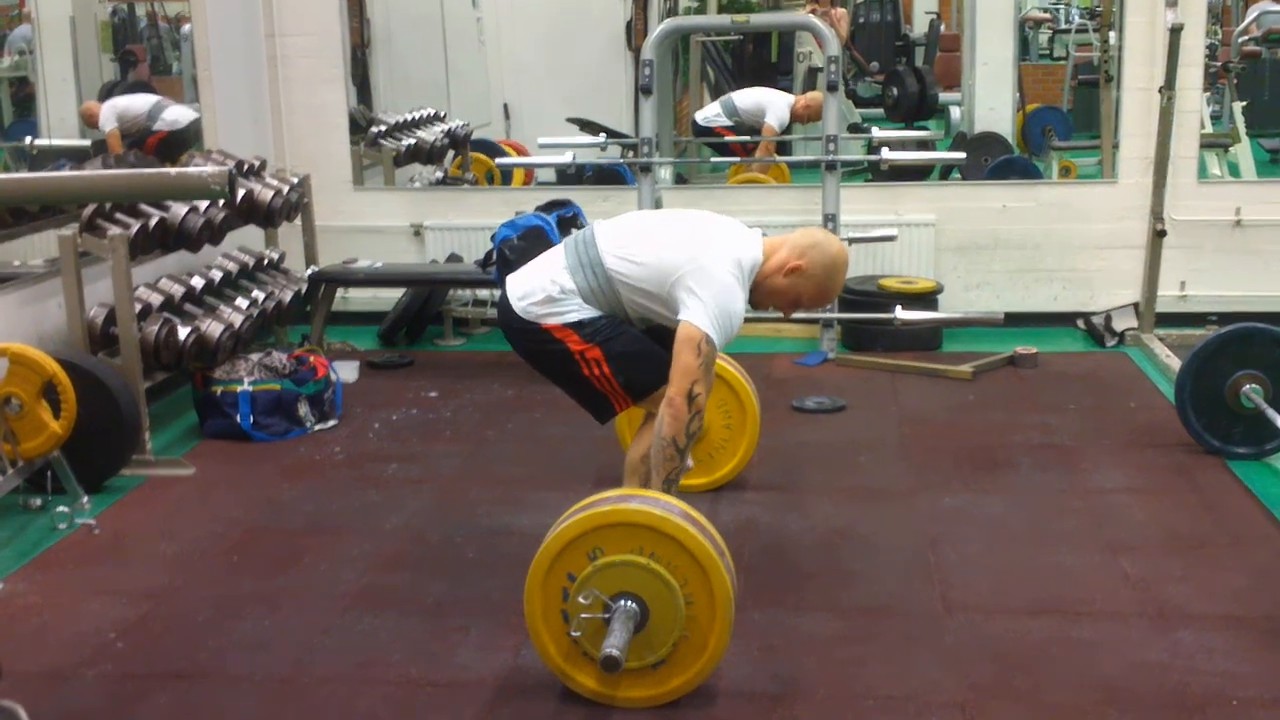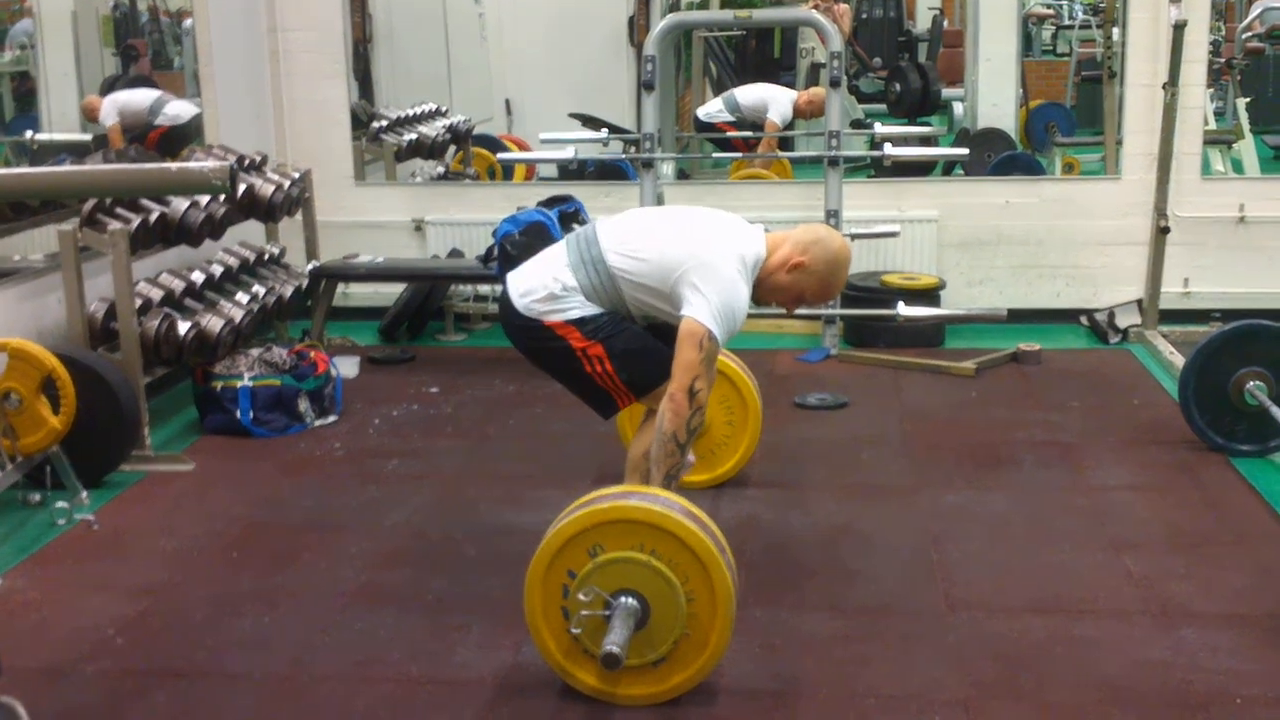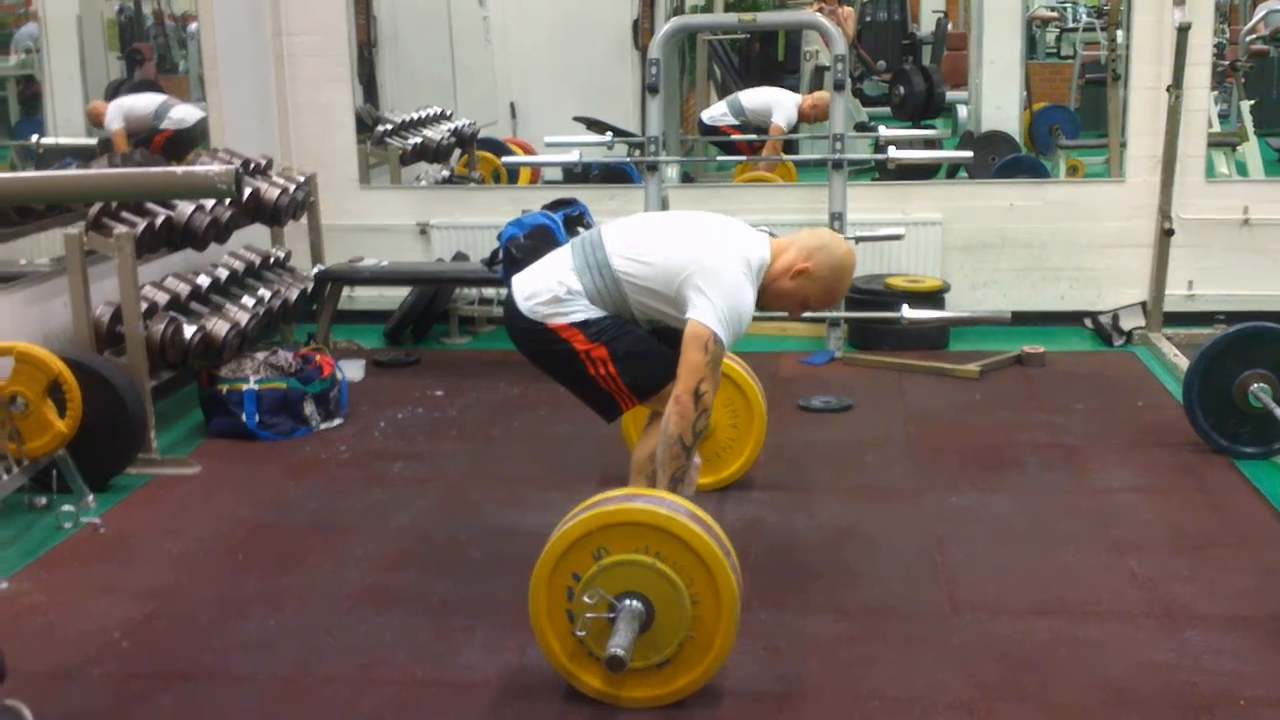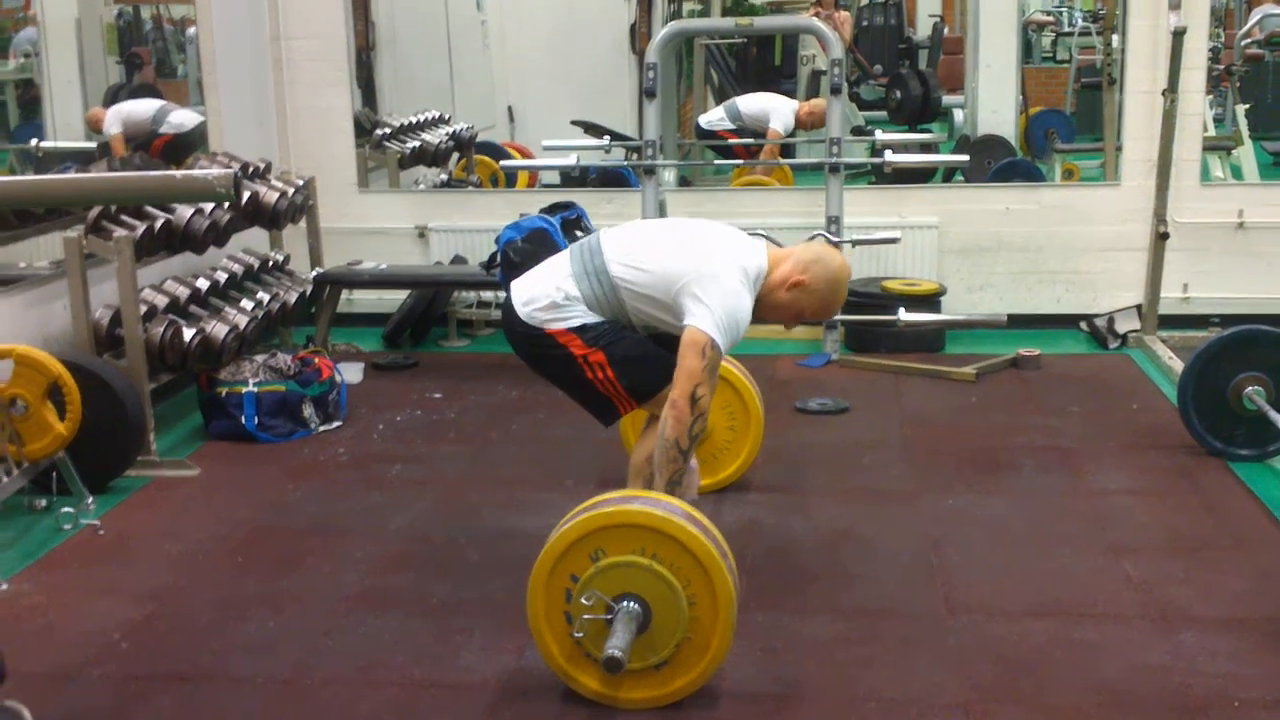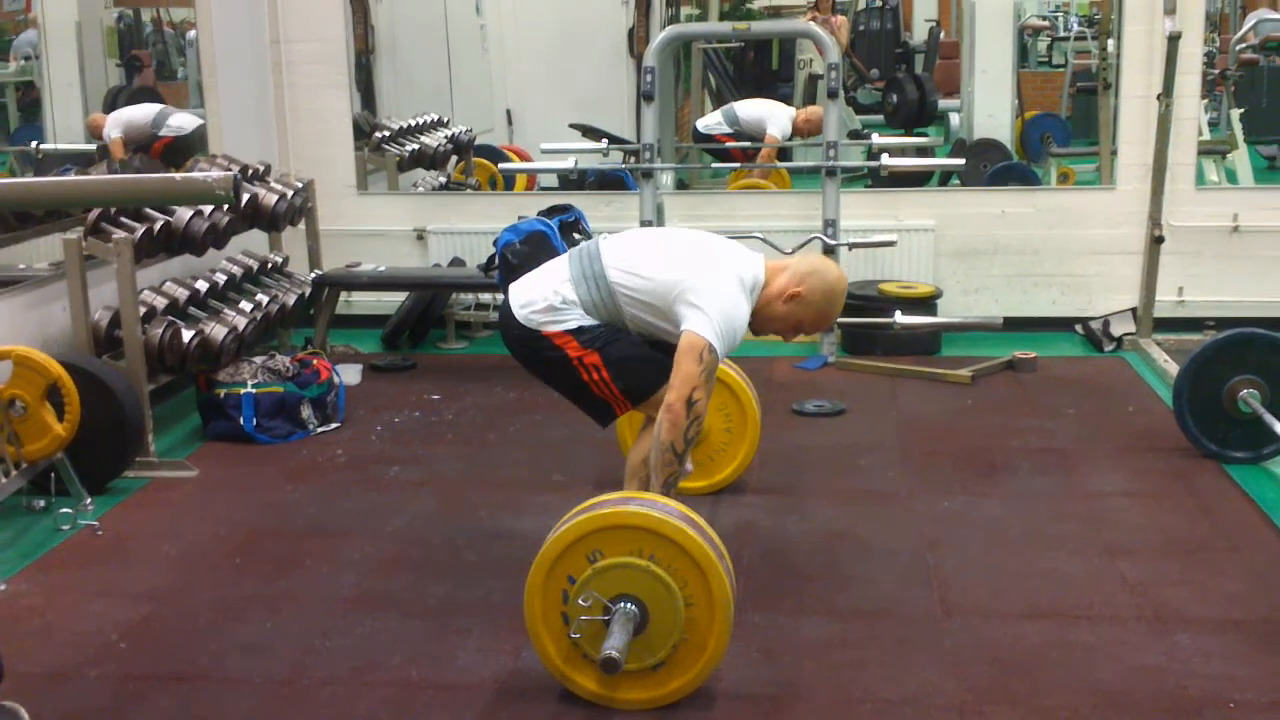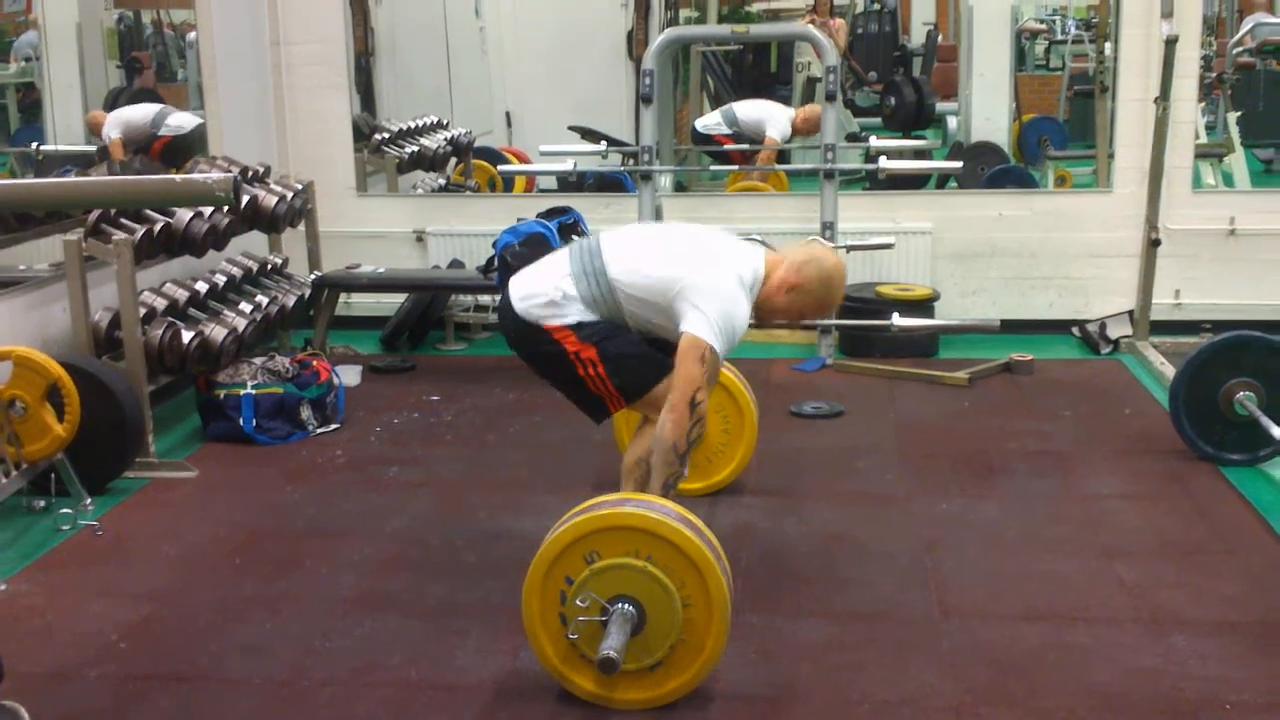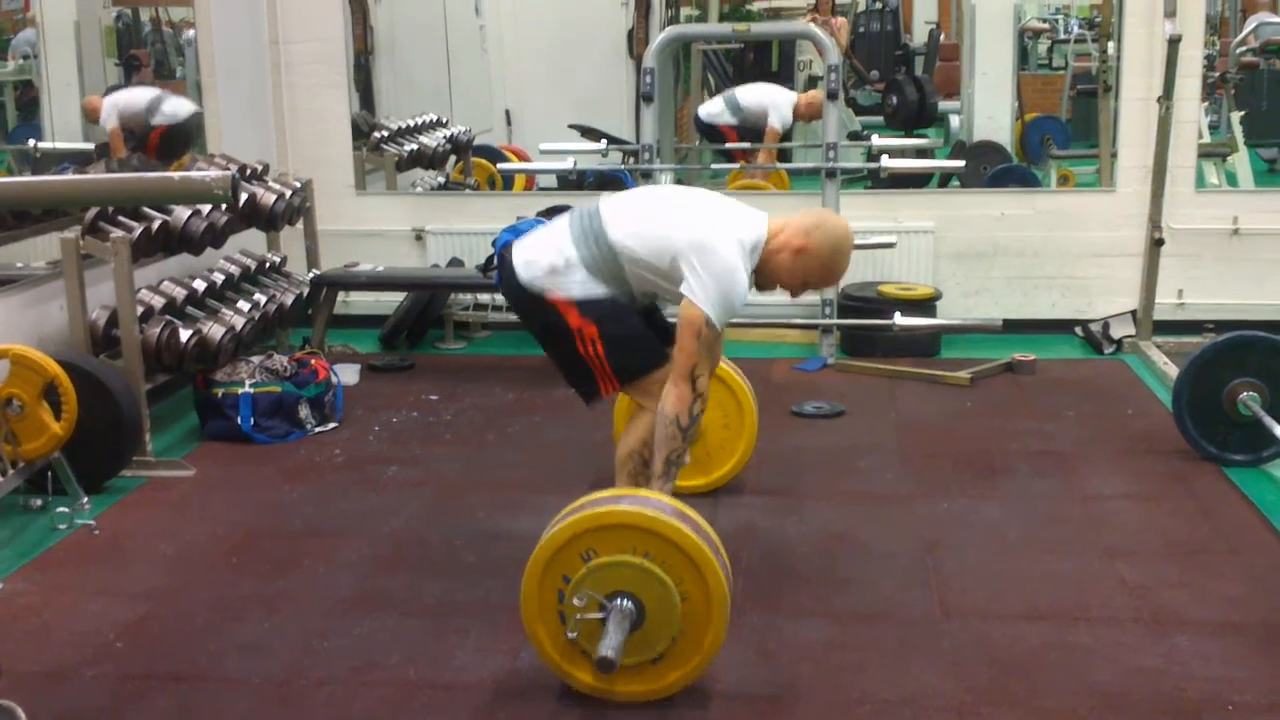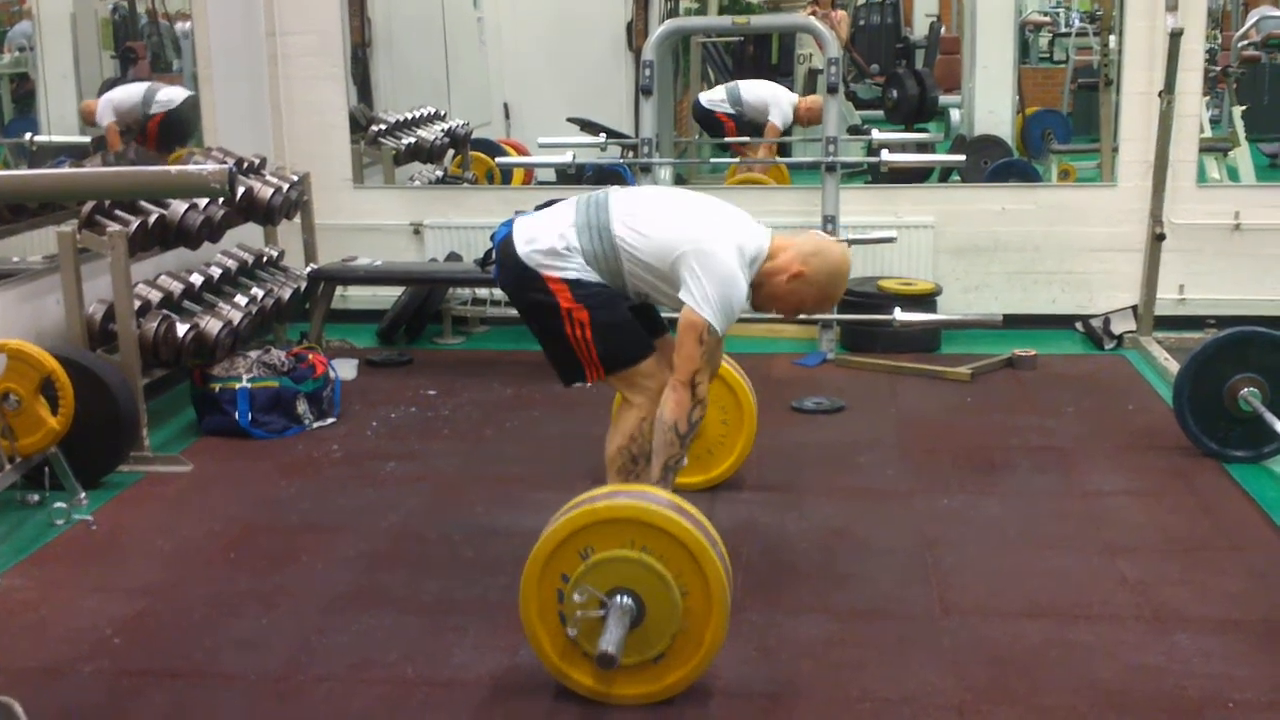
dt=0.1s
person 1, frame 1
left shoulder: (735, 246)
right shoulder: (722, 286)
right elbow: (681, 402)
left hip: (554, 286)
right hip: (544, 308)
left knee: (692, 377)
right knee: (668, 401)
person 1, frame 2
left shoulder: (738, 240)
right shoulder: (727, 282)
right elbow: (683, 398)
left hip: (553, 285)
right hip: (544, 306)
left knee: (689, 374)
right knee: (676, 394)
person 1, frame 3
left shoulder: (743, 247)
right shoulder: (732, 285)
right elbow: (688, 400)
left hip: (557, 288)
right hip: (549, 308)
left knee: (694, 378)
right knee: (676, 399)
person 1, frame 4
left shoulder: (740, 258)
right shoulder: (729, 295)
right elbow: (684, 405)
left hip: (555, 293)
right hip: (546, 315)
left knee: (688, 382)
right knee: (681, 403)
person 1, frame 5
left shoulder: (735, 267)
right shoulder: (726, 303)
right elbow: (680, 408)
left hip: (550, 296)
right hip: (543, 317)
left knee: (686, 387)
right knee: (682, 404)
person 1, frame 6
left shoulder: (735, 258)
right shoulder: (727, 296)
right elbow: (685, 409)
left hip: (553, 292)
right hip: (544, 308)
left knee: (671, 392)
right knee: (665, 408)
person 1, frame 7
left shoulder: (739, 228)
right shoulder: (725, 263)
left elbow: (703, 339)
right elbow: (686, 383)
right wrist: (660, 493)
left hip: (558, 261)
right hip: (549, 275)
right knee: (659, 397)
person 1, frame 8
left shoulder: (743, 240)
right shoulder: (726, 273)
right elbow: (686, 388)
left hip: (558, 247)
right hip: (544, 259)
left knee: (663, 365)
right knee: (648, 389)
